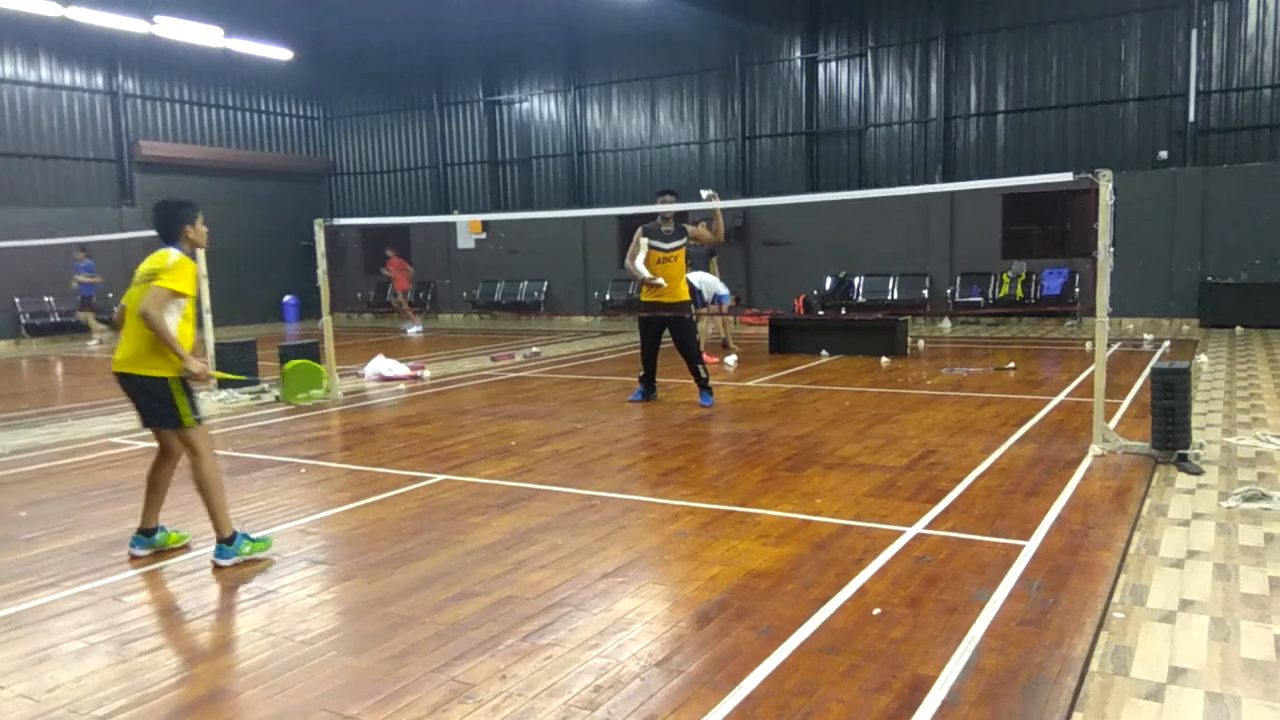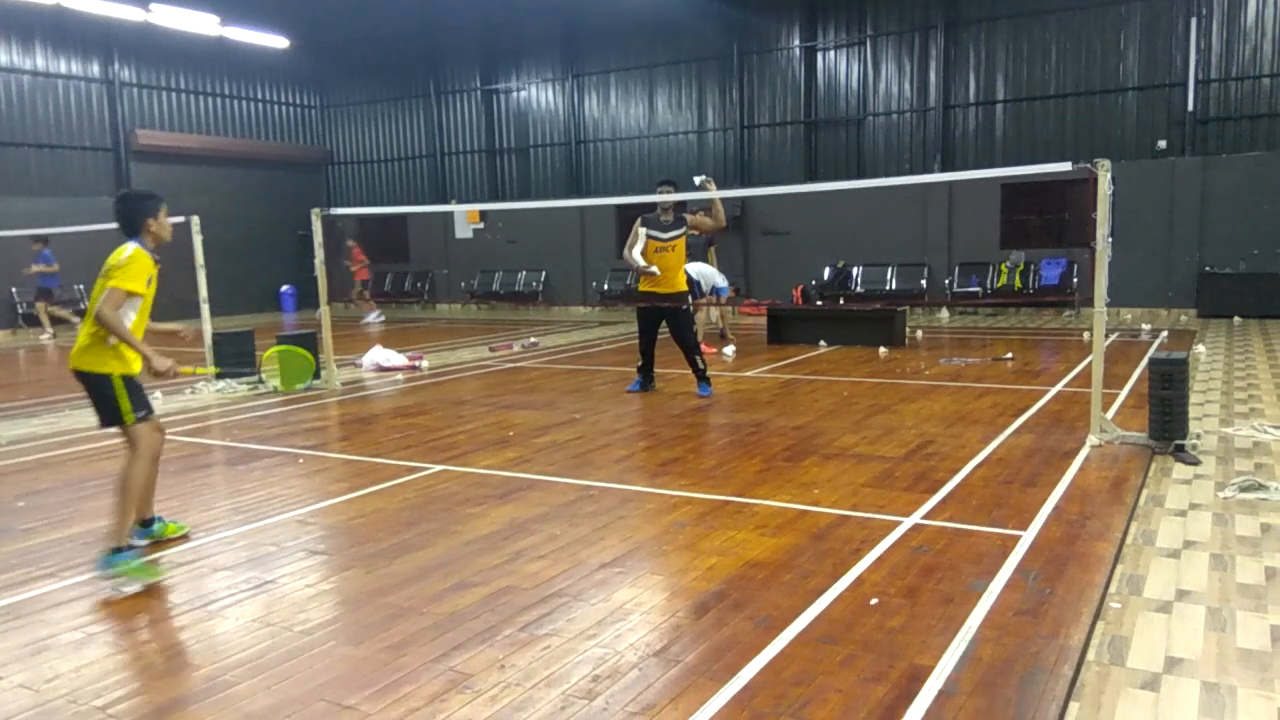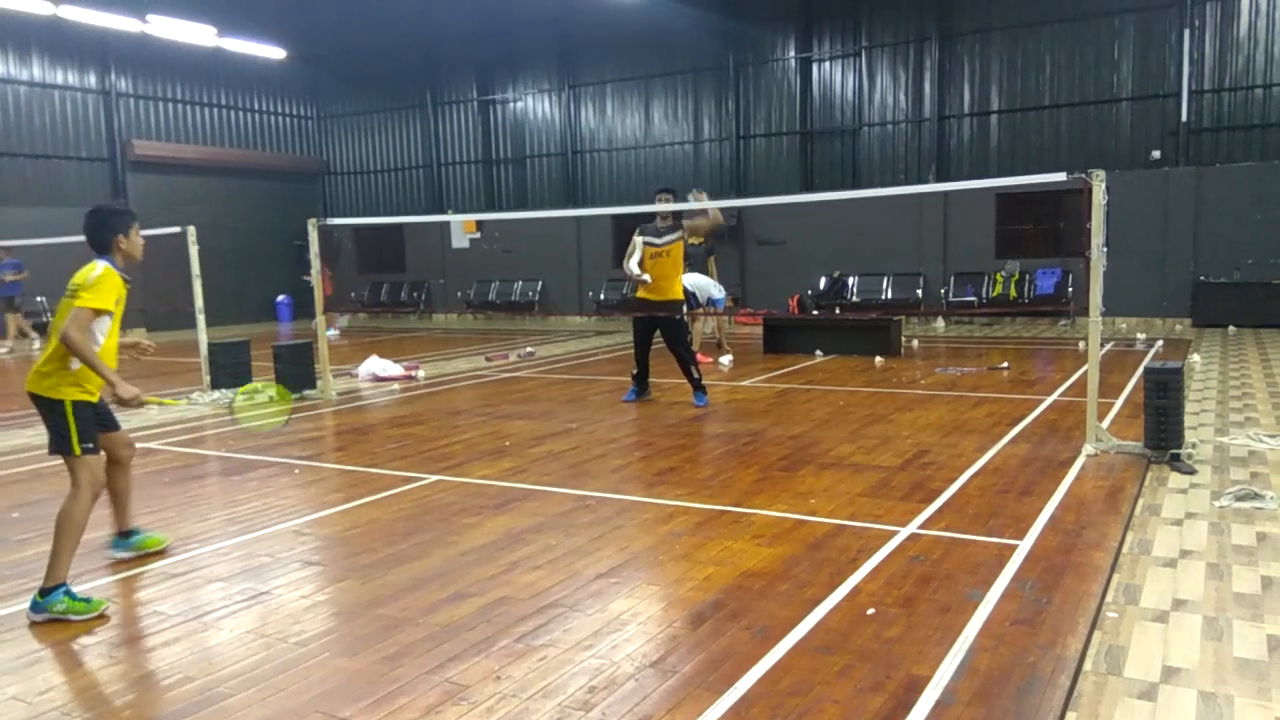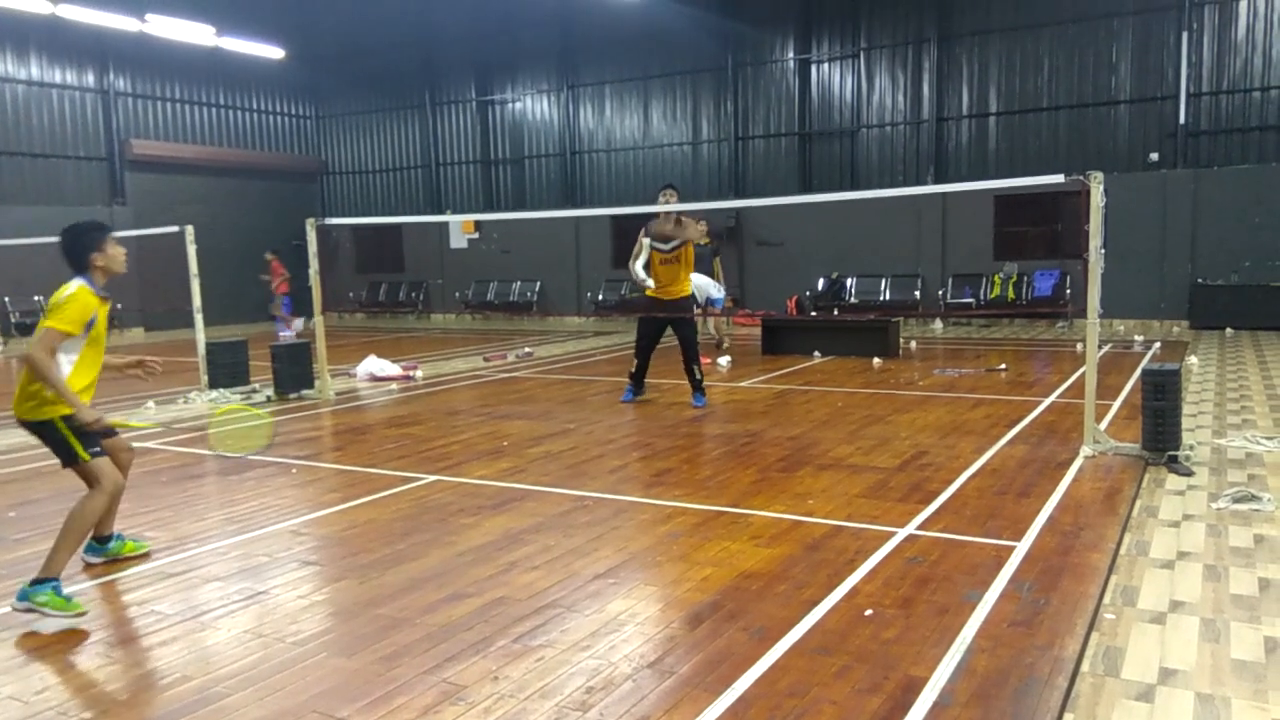
dt=0.3s
person 1, frame 1
left shoulder: (151, 264)
right shoulder: (179, 264)
left elbow: (125, 317)
right elbow: (149, 311)
right wrist: (185, 358)
left hip: (131, 368)
right hip: (157, 370)
left knee: (171, 448)
right knee: (201, 449)
left ankle: (147, 533)
right ankle: (228, 542)
person 1, frame 2
left shoulder: (131, 256)
right shoulder: (136, 259)
right elbow: (105, 312)
left wrist: (162, 329)
right wrist: (150, 355)
left hip: (114, 363)
right hip: (106, 366)
left knee: (153, 438)
right knee: (145, 445)
left ankle: (145, 522)
right ankle: (119, 551)
person 1, frame 3
left shoulder: (97, 275)
right shoulder: (105, 278)
right elbow: (71, 334)
left wrist: (122, 343)
right wrist: (116, 381)
left hip: (80, 388)
right hip: (64, 390)
left knee: (122, 450)
right knee: (89, 481)
left ankle: (126, 536)
right ankle: (50, 593)
person 1, frame 4
left shoulder: (92, 297)
right shoulder: (78, 297)
right elbow: (35, 354)
left wrist: (125, 363)
right wrist: (74, 405)
left hip: (67, 404)
right hip: (49, 408)
left knee: (122, 455)
right knee: (107, 481)
left ankle: (103, 541)
right ankle: (42, 586)
person 2, frame 1
left shoulder: (685, 231)
right shoulder: (644, 231)
left elbow: (717, 238)
right elbow: (630, 261)
left wrist: (716, 209)
right wrist: (643, 277)
left hip: (679, 301)
right hip: (651, 302)
left knee: (691, 349)
right knee: (648, 350)
left ankle: (705, 390)
right ankle: (647, 388)
person 2, frame 2
left shoulder: (685, 221)
right shoulder: (643, 222)
left elbow: (719, 223)
right elbow: (628, 251)
left wrist: (712, 193)
right wrist: (638, 266)
left hip: (677, 292)
right hip: (648, 293)
left knee: (687, 340)
right knee: (646, 341)
left ankle: (703, 380)
right ankle: (645, 378)
person 2, frame 3
left shoulder: (682, 227)
right shoulder: (642, 231)
left elbow: (716, 221)
right elbow: (628, 260)
left wrist: (704, 201)
right wrist: (632, 274)
left hip: (671, 300)
right hip: (645, 299)
left knee: (682, 349)
right knee: (640, 349)
left ankle: (699, 390)
right ankle: (640, 387)
person 2, frame 4
left shoulder: (685, 224)
right shoulder: (647, 230)
left elbow: (693, 237)
right elbow: (635, 260)
left wrist: (668, 230)
right wrist: (639, 276)
left hip: (681, 298)
right hip: (655, 297)
left knee: (689, 347)
right knee: (642, 345)
left ankle: (698, 391)
right ankle: (635, 385)
